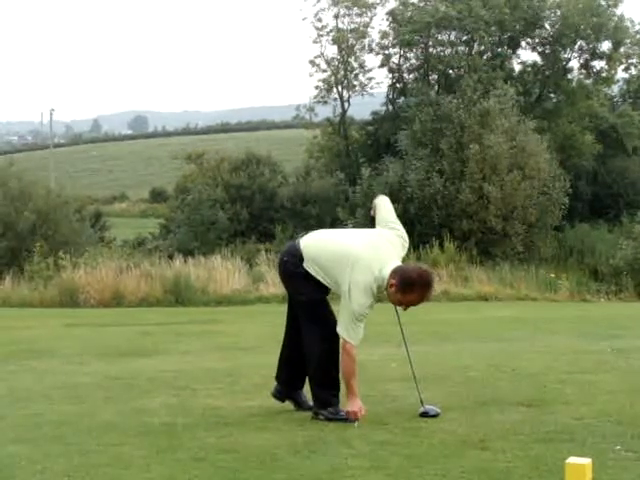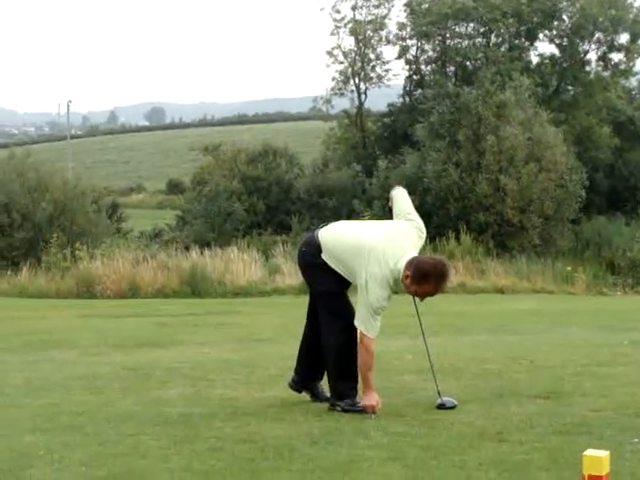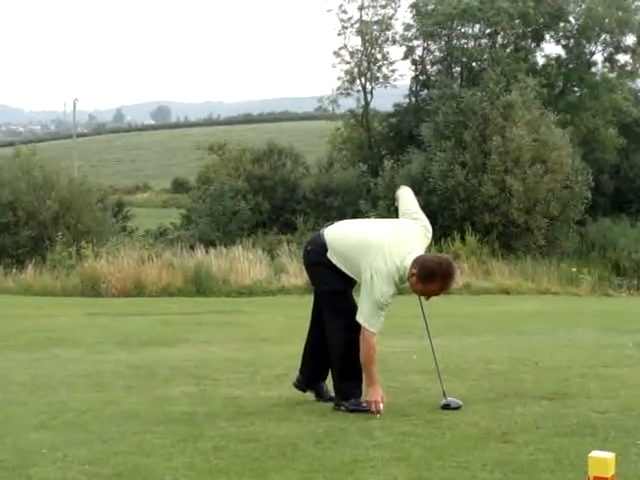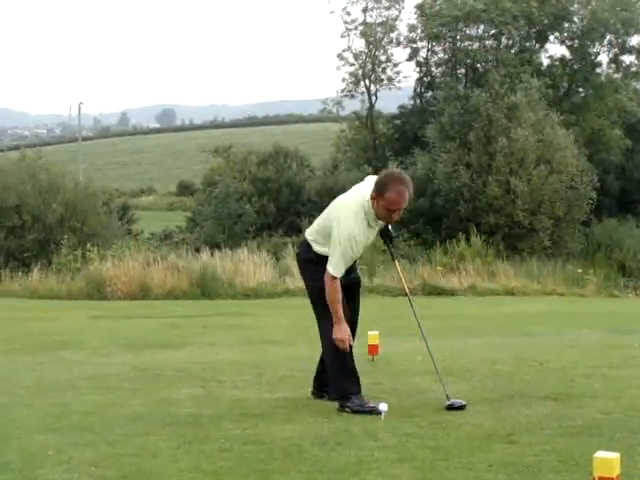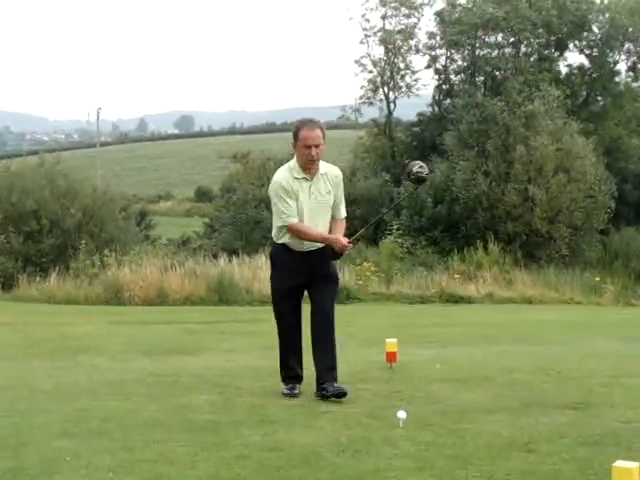
dt=1s
person 1, frame 1
left shoulder: (399, 240)
right shoulder: (362, 289)
left elbow: (381, 200)
right elbow: (348, 346)
right wrist: (353, 397)
left hip: (309, 255)
right hip: (296, 265)
left knee: (302, 326)
right knee: (324, 333)
left ankle: (287, 386)
right ankle: (325, 404)
person 1, frame 2
left shoulder: (416, 232)
right shoulder: (378, 282)
left elbow: (397, 192)
right elbow: (366, 338)
right wrist: (369, 392)
left hip: (331, 247)
right hip: (316, 256)
left knee: (323, 317)
right knee: (342, 324)
left ankle: (305, 378)
right ankle: (343, 396)
person 1, frame 3
left shoulder: (423, 231)
right shoulder: (384, 280)
left elbow: (403, 191)
right elbow: (367, 334)
right wrist: (373, 386)
left hip: (337, 245)
right hip: (321, 255)
left knee: (327, 317)
right knee: (345, 323)
left ankle: (310, 378)
right ankle: (347, 396)
person 1, frame 4
left shoulder: (379, 188)
right shoulder: (350, 223)
left elbow: (371, 177)
right elbow: (331, 277)
left wrist: (384, 226)
right wrist: (339, 323)
left hip: (345, 261)
right hip: (317, 258)
left knee: (352, 327)
right knee: (334, 327)
left ankle: (324, 384)
right ankle: (349, 395)
person 1, frame 5
left shoulder: (334, 175)
right shoulder: (281, 180)
left elbow: (339, 215)
right elbow: (291, 225)
left wrist: (338, 239)
right wrist: (328, 238)
left hip: (322, 257)
right hip: (288, 256)
left knee: (324, 317)
right knee: (288, 322)
left ankle: (327, 381)
right ankle: (292, 379)
